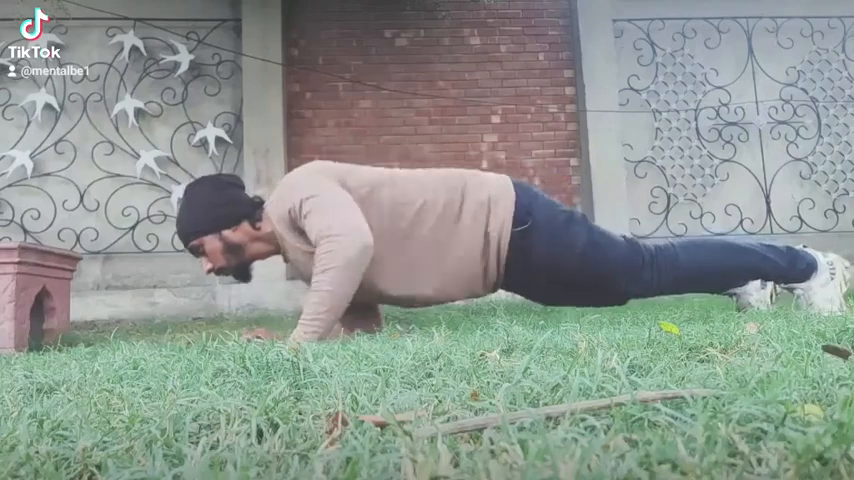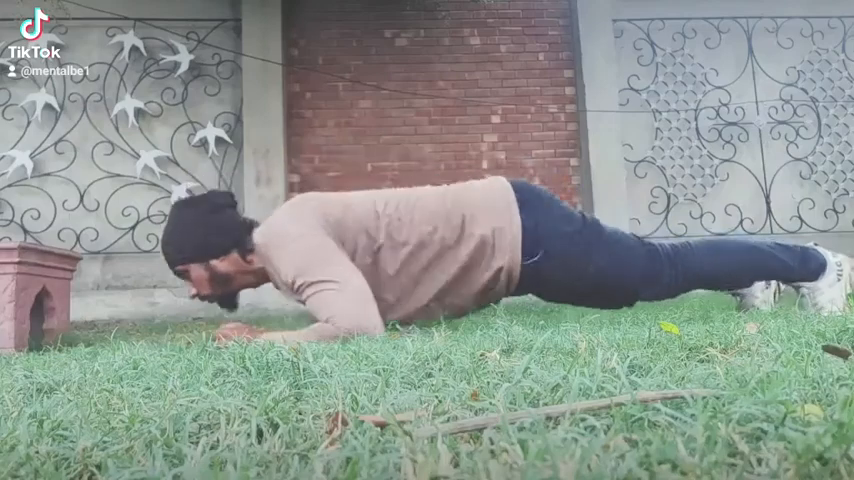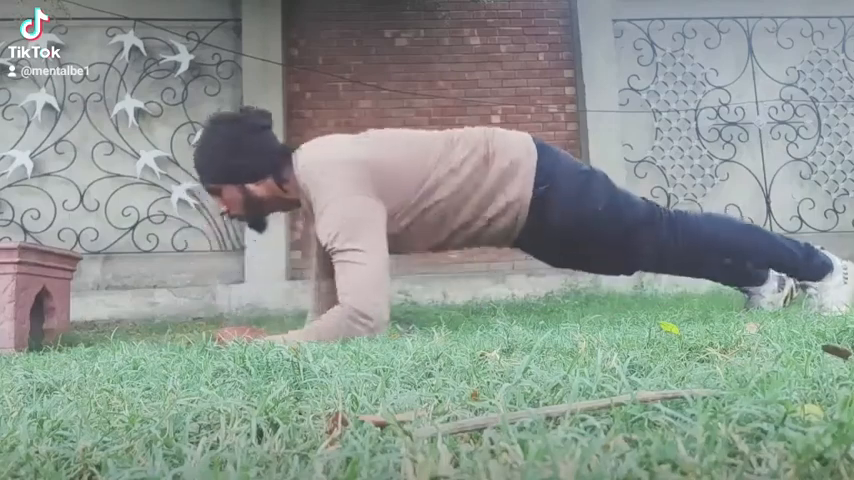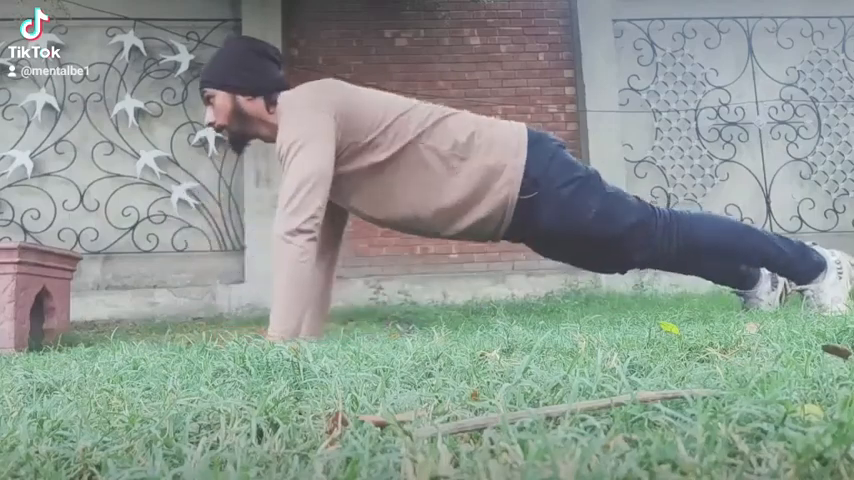
dt=0.5s
person 1, frame 1
left shoulder: (301, 191)
right shoulder: (300, 251)
left elbow: (356, 247)
right elbow: (362, 318)
left wrist: (300, 343)
right wrist: (319, 339)
left hip: (510, 222)
right hip: (505, 264)
left knee: (650, 267)
right knee: (635, 284)
right ankle: (744, 282)
person 1, frame 2
left shoulder: (289, 240)
right shoulder: (292, 238)
left elbow: (360, 326)
right elbow: (364, 308)
left wrist: (266, 341)
right wrist: (285, 337)
left hip: (515, 235)
right hip: (499, 229)
left knee: (662, 271)
right knee: (635, 276)
right ankle: (752, 280)
person 1, frame 3
left shoulder: (335, 184)
right shoulder: (307, 173)
left elbow: (369, 313)
right elbow: (331, 278)
left wrist: (275, 347)
right wrist: (312, 334)
left hip: (535, 182)
right hip: (518, 211)
left knee: (665, 235)
right knee: (633, 255)
right ankle: (760, 283)
person 1, frame 4
left shoulder: (306, 109)
right shoulder: (309, 144)
left elbow: (297, 232)
right elbow: (322, 245)
left wrist: (280, 346)
right wrist: (307, 339)
left hip: (523, 175)
right hip: (512, 203)
left knee: (657, 235)
right knee: (630, 252)
right ankle: (754, 281)
